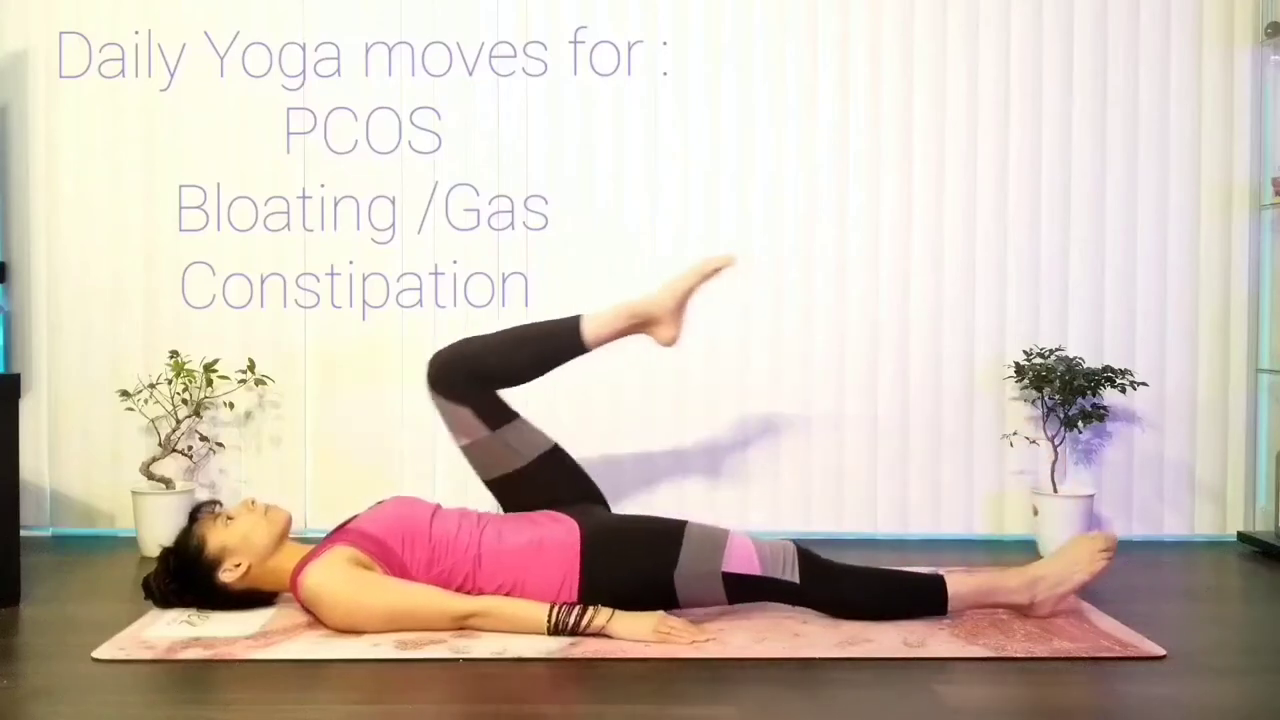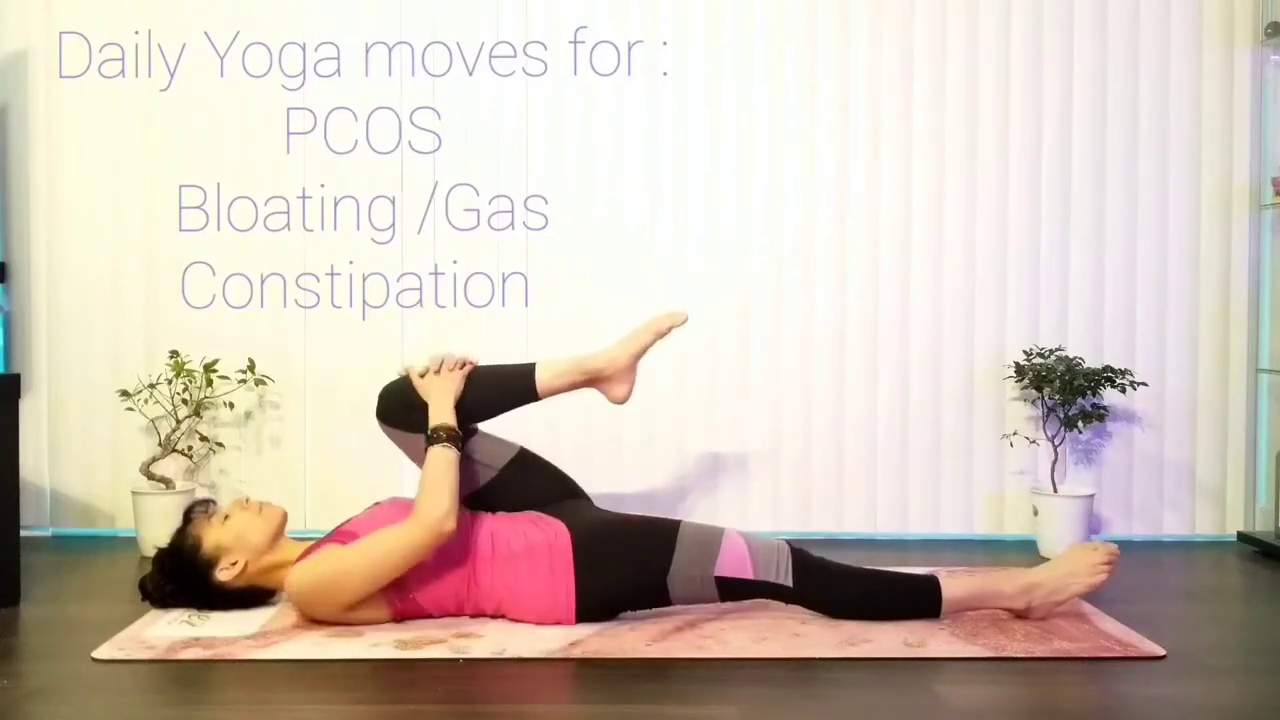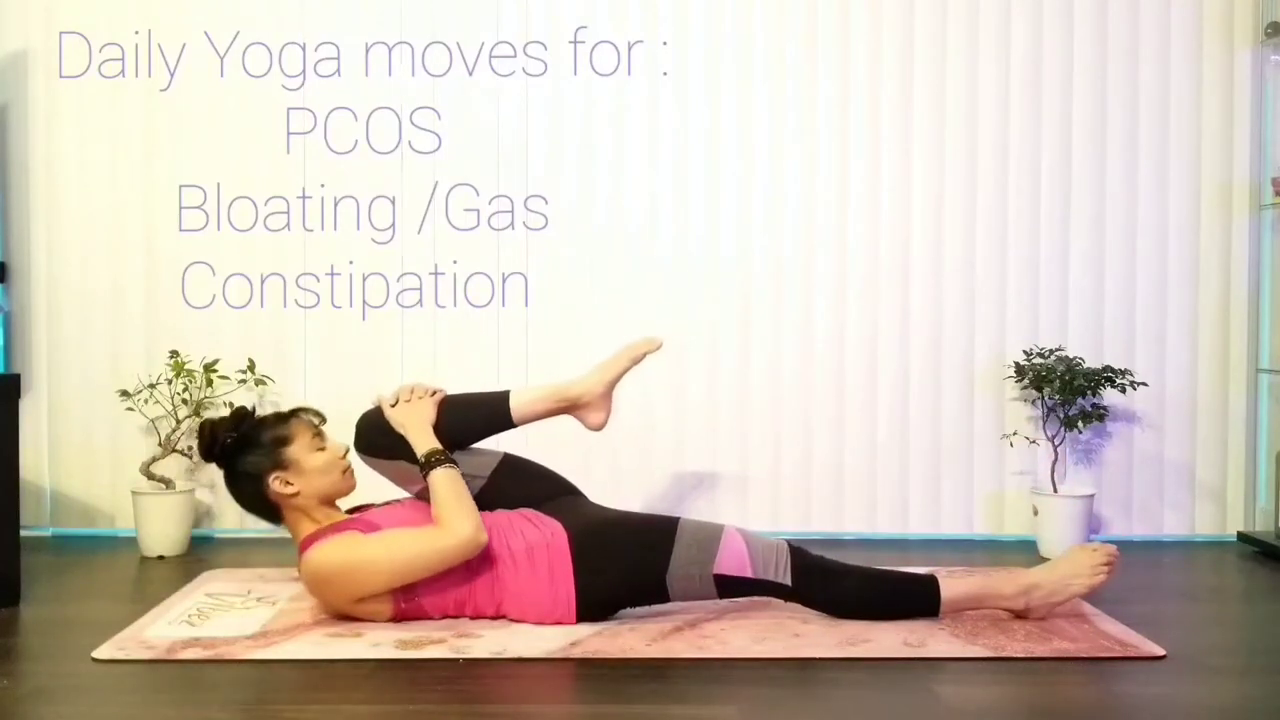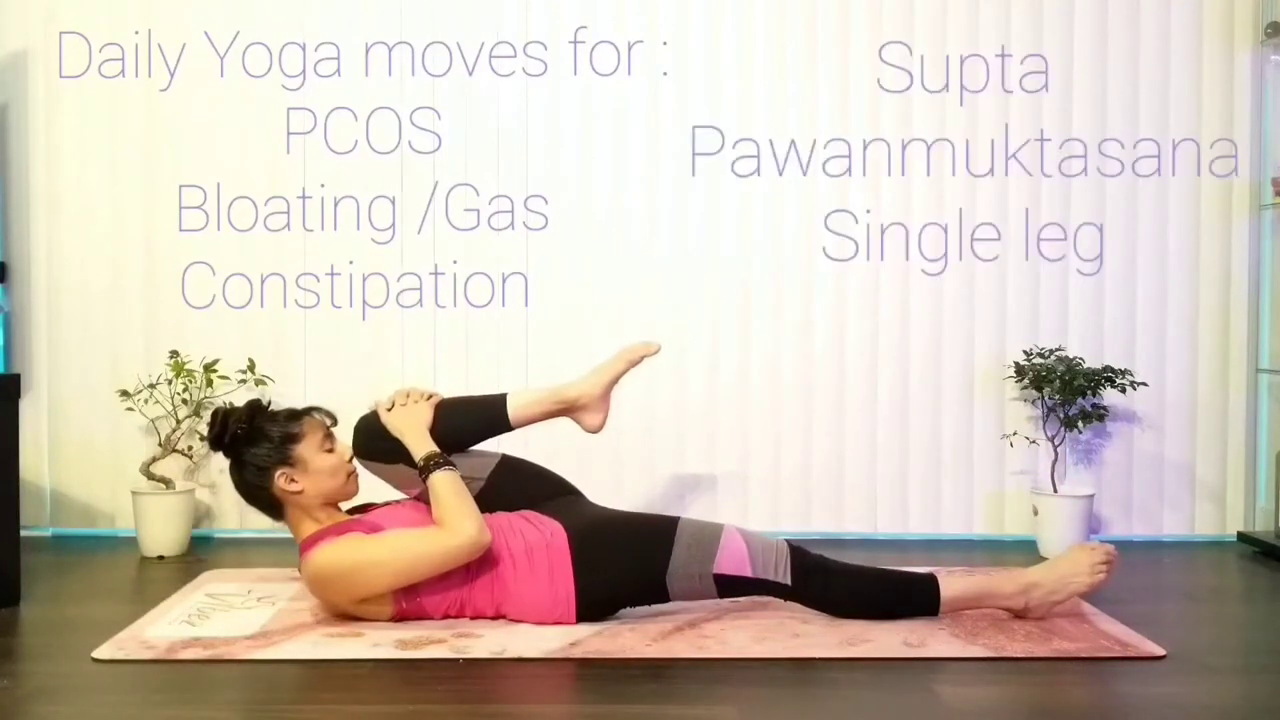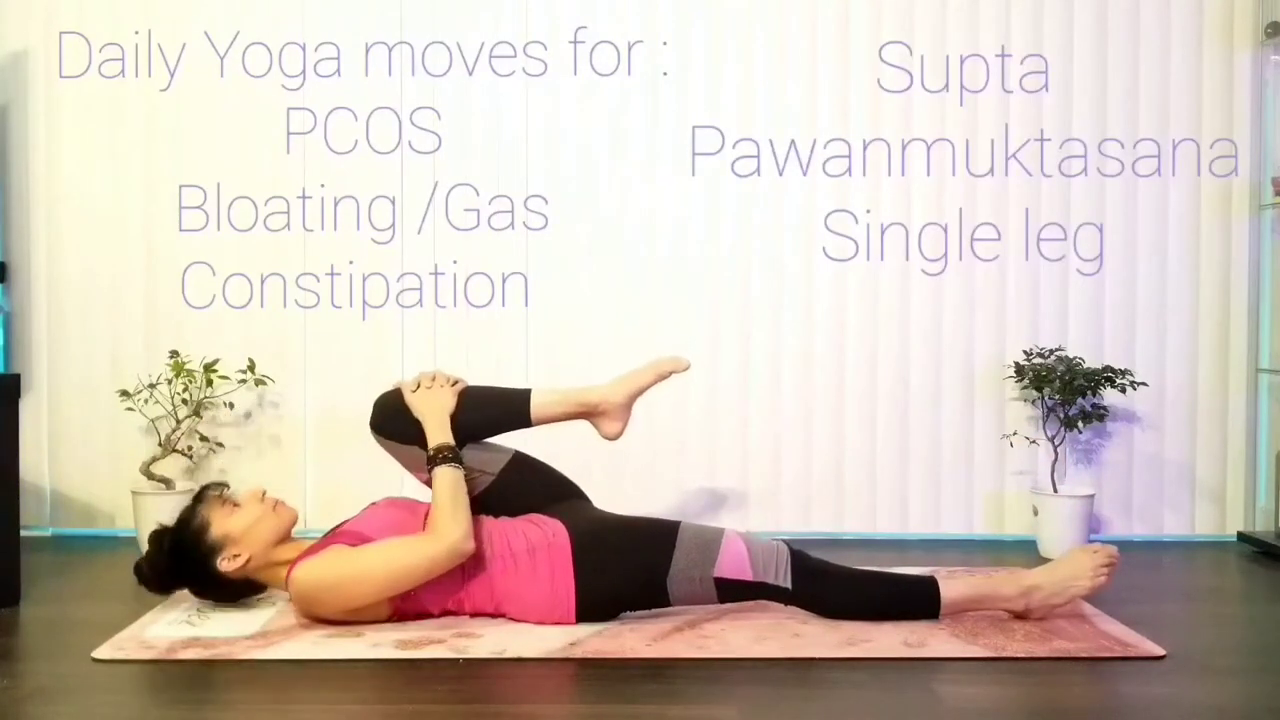
dt=1s
person 1, frame 1
left shoulder: (332, 553)
right shoulder: (326, 587)
right elbow: (467, 614)
right wrist: (609, 623)
left hip: (557, 529)
right hip: (575, 567)
left knee: (455, 373)
right knee: (797, 576)
left ankle: (637, 316)
right ankle: (1015, 586)
person 1, frame 2
left shoulder: (324, 559)
right shoulder: (319, 588)
left elbow: (431, 518)
right elbow: (437, 524)
left wrist: (434, 405)
right wrist: (446, 414)
left hip: (552, 530)
right hip: (569, 571)
left knee: (403, 402)
right knee: (788, 573)
left ankle: (591, 370)
right ankle: (1009, 588)
person 1, frame 3
left shoulder: (341, 533)
right shoulder: (330, 566)
left elbow: (442, 524)
right elbow: (465, 539)
left wrist: (409, 430)
right wrist: (425, 442)
left hip: (556, 530)
right hip: (571, 571)
left knee: (383, 427)
right knee: (782, 570)
right ankle: (1010, 590)
person 1, frame 4
left shoulder: (342, 531)
right shoulder: (332, 567)
left elbow: (439, 521)
right elbow: (468, 540)
left wrist: (407, 434)
right wrist: (423, 448)
left hip: (555, 531)
right hip: (571, 570)
right knee: (784, 570)
right ankle: (1009, 590)
person 1, frame 5
left shoulder: (319, 556)
right shoulder: (318, 586)
left elbow: (427, 529)
right elbow: (454, 543)
left wrist: (427, 422)
right wrist: (442, 435)
left hip: (550, 528)
right hip: (570, 571)
left knee: (394, 410)
right knee: (787, 576)
left ankle: (590, 402)
right ankle: (1011, 590)
